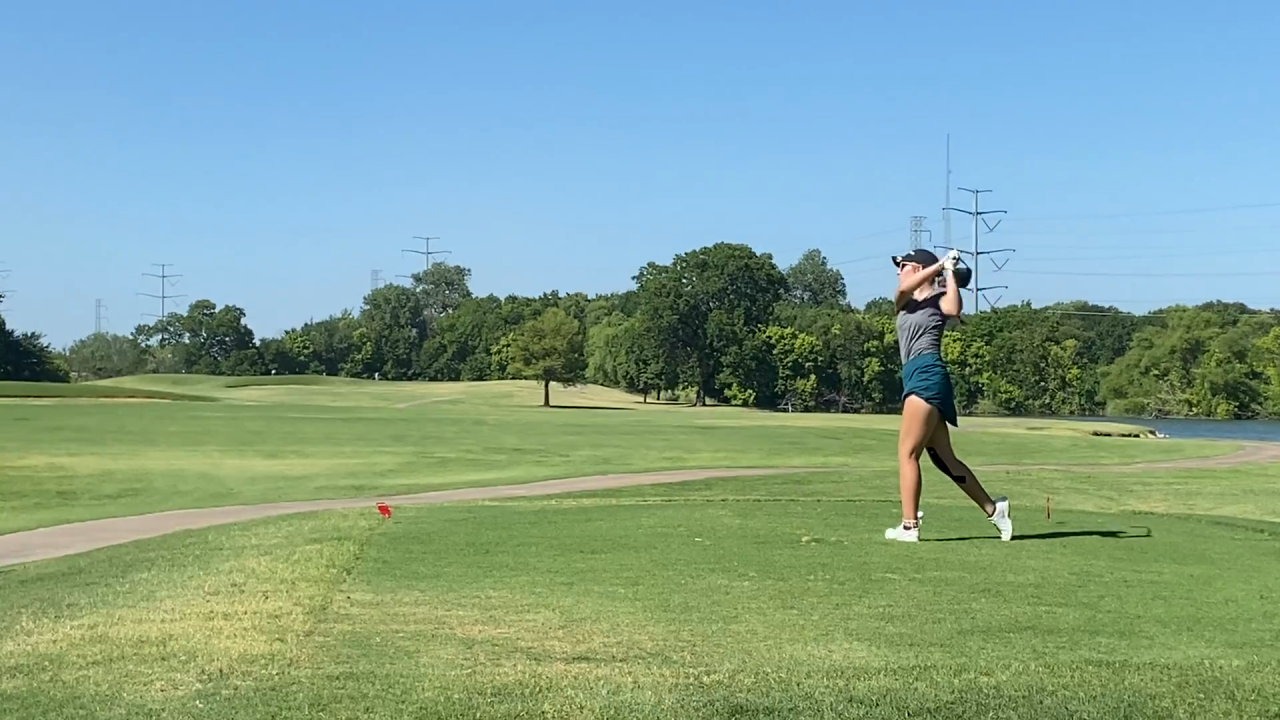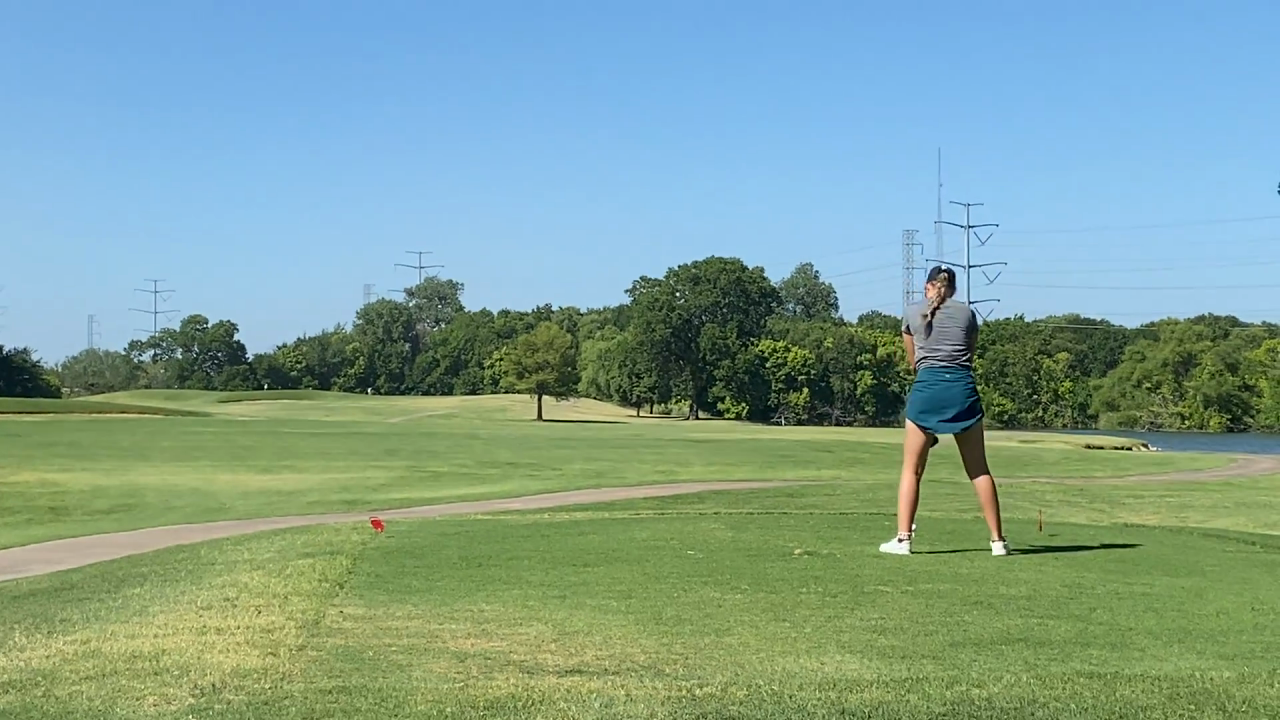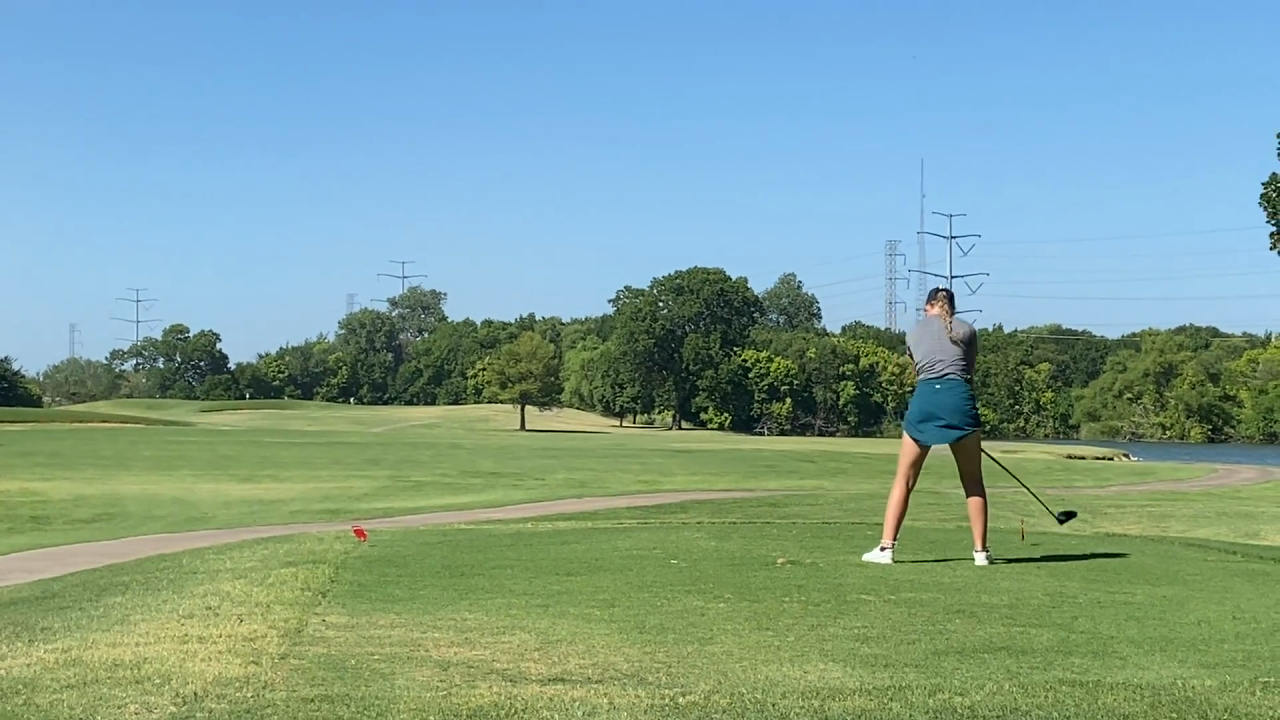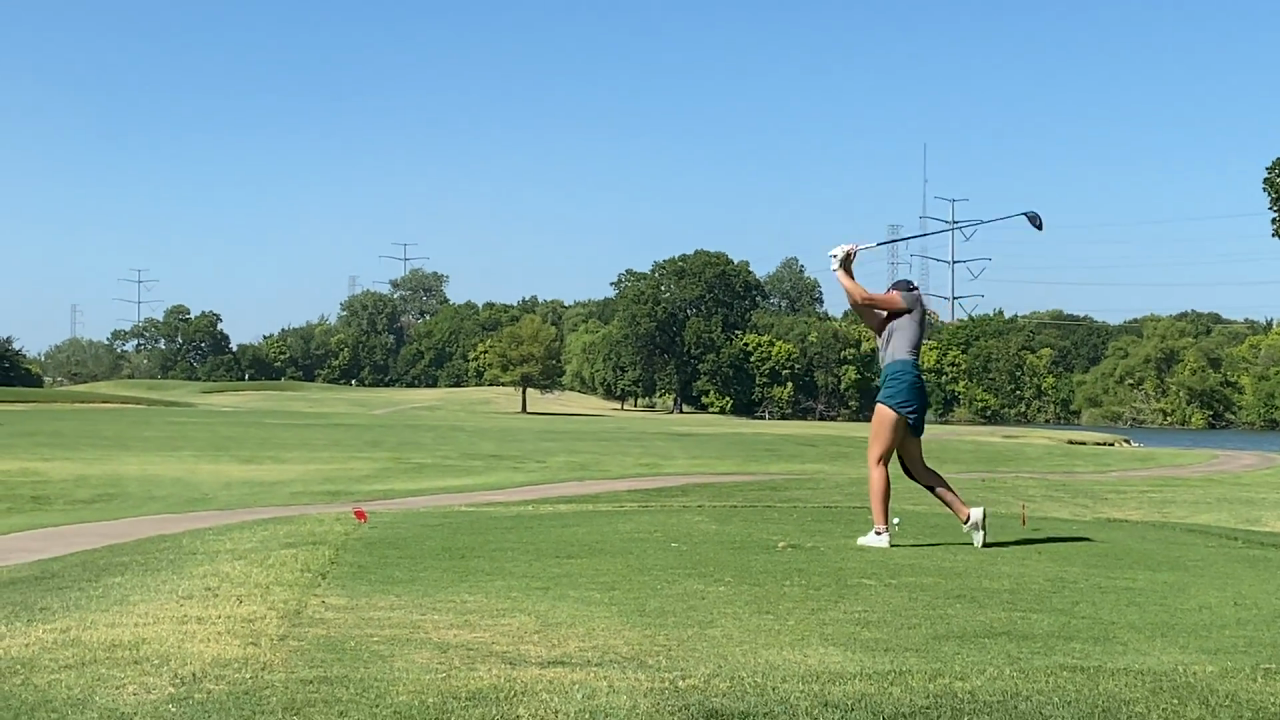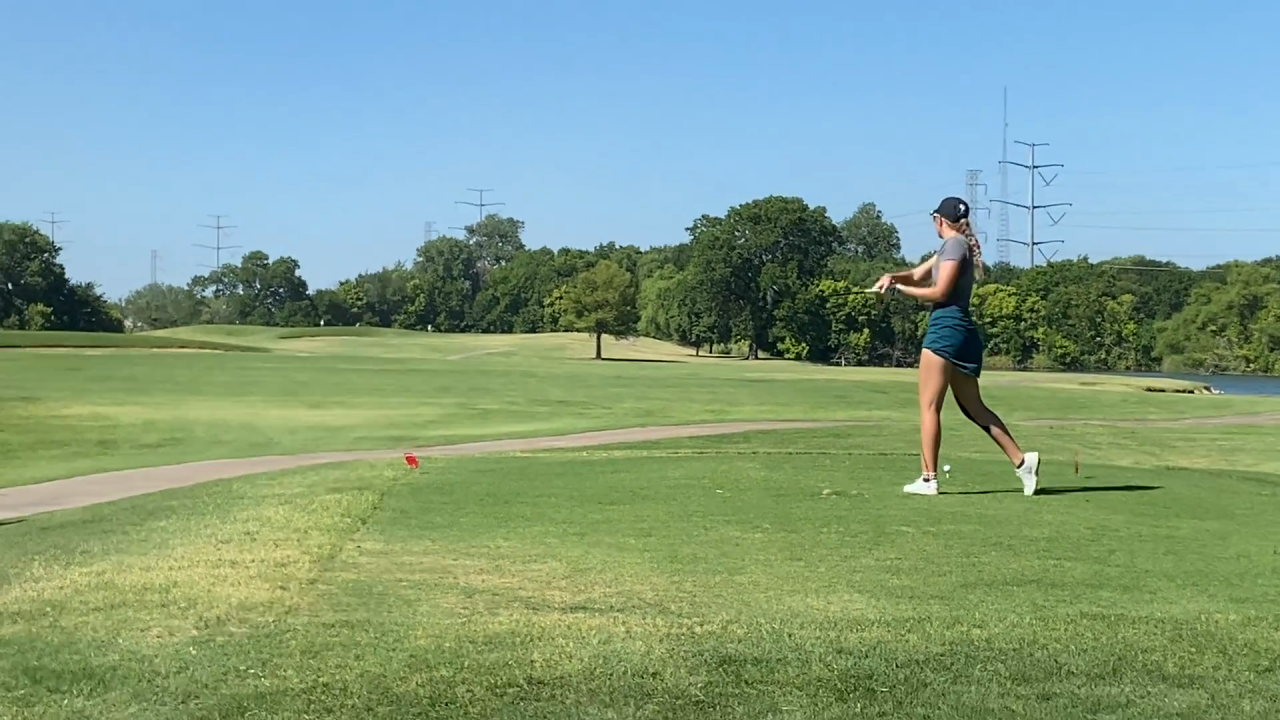
dt=1s
person 1, frame 1
left shoulder: (941, 296)
right shoulder: (904, 300)
left elbow: (954, 309)
right elbow: (904, 289)
left wrist: (950, 270)
right wrist: (938, 265)
left hip: (927, 375)
right hip: (916, 378)
left knee: (907, 453)
right knee: (943, 457)
left ankle: (909, 526)
right ankle: (994, 509)
person 1, frame 2
left shoulder: (912, 314)
right shoulder: (968, 313)
left hip: (927, 389)
right hip: (963, 389)
left knee: (911, 470)
right knee: (979, 470)
left ankle: (902, 539)
right ankle: (997, 540)
person 1, frame 3
left shoulder: (914, 332)
right shoulder: (967, 329)
left hip: (925, 399)
right hip: (959, 398)
left knee: (903, 480)
right knee: (973, 481)
left ankle: (885, 547)
right ankle: (980, 550)
person 1, frame 4
left shoulder: (909, 301)
right shoulder: (889, 325)
left elbow: (865, 298)
right elbow: (860, 307)
left wrist: (840, 272)
right wrist: (846, 271)
left hip: (900, 383)
right hip: (900, 386)
left knee: (876, 460)
right knee: (915, 467)
left ankle: (880, 531)
right ankle: (968, 515)
person 1, frame 5
left shoulder: (955, 245)
right shoulder: (953, 247)
left elbow: (939, 292)
right elbow: (919, 274)
left wrist: (898, 287)
right wrist: (892, 277)
left hip: (946, 327)
right hip: (961, 330)
left knee: (929, 406)
right knee: (973, 406)
left ankle: (928, 479)
right ankle: (1021, 460)
